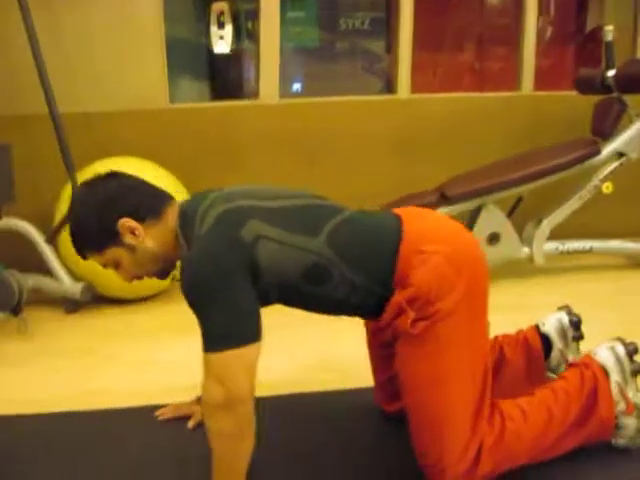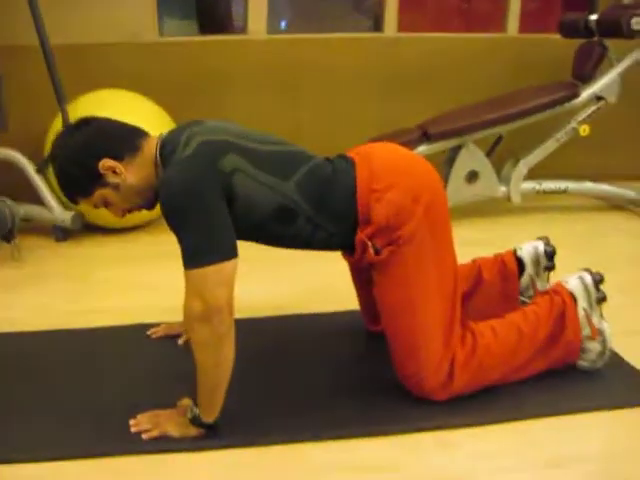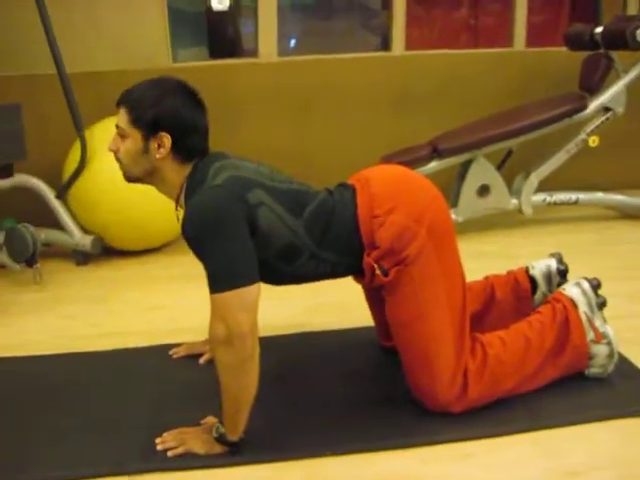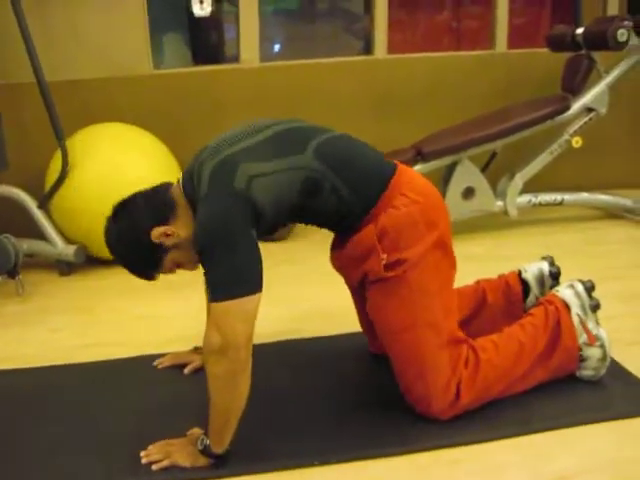
dt=1s
person 1, frame 1
left shoulder: (208, 258)
right shoulder: (208, 218)
left elbow: (233, 399)
right wrist: (208, 397)
left hip: (434, 275)
right hip: (417, 243)
right knee: (399, 402)
right ankle: (542, 346)
person 1, frame 2
left shoulder: (183, 183)
right shoulder: (184, 149)
left elbow: (214, 310)
left wrist: (200, 416)
right wrist: (196, 318)
left hip: (394, 202)
right hip: (378, 176)
left knee: (431, 371)
right knee: (386, 321)
left ankle: (568, 313)
right ankle: (517, 269)
person 1, frame 3
left shoulder: (208, 210)
right shoulder: (210, 176)
left elbow: (239, 334)
left wrist: (227, 435)
right wrist: (218, 338)
left hip: (397, 222)
right hip: (383, 196)
left knee: (446, 385)
right knee: (401, 338)
left ankle: (572, 322)
right ankle: (531, 284)
person 1, frame 4
left shoulder: (218, 216)
right shoulder: (201, 182)
left elbow: (233, 346)
left wrist: (210, 448)
right wrist: (207, 348)
left hip: (399, 221)
right hip: (377, 210)
left knee: (437, 390)
right knee: (390, 341)
left ankle: (564, 323)
right ankle: (523, 288)
